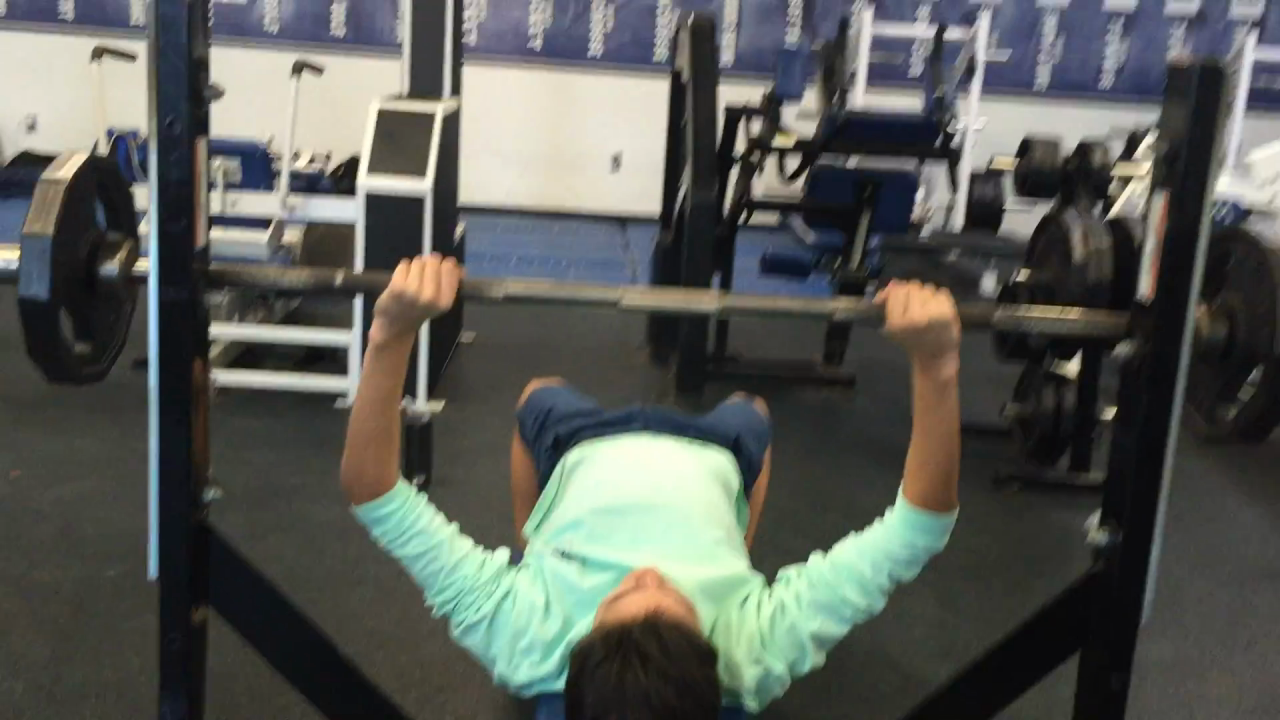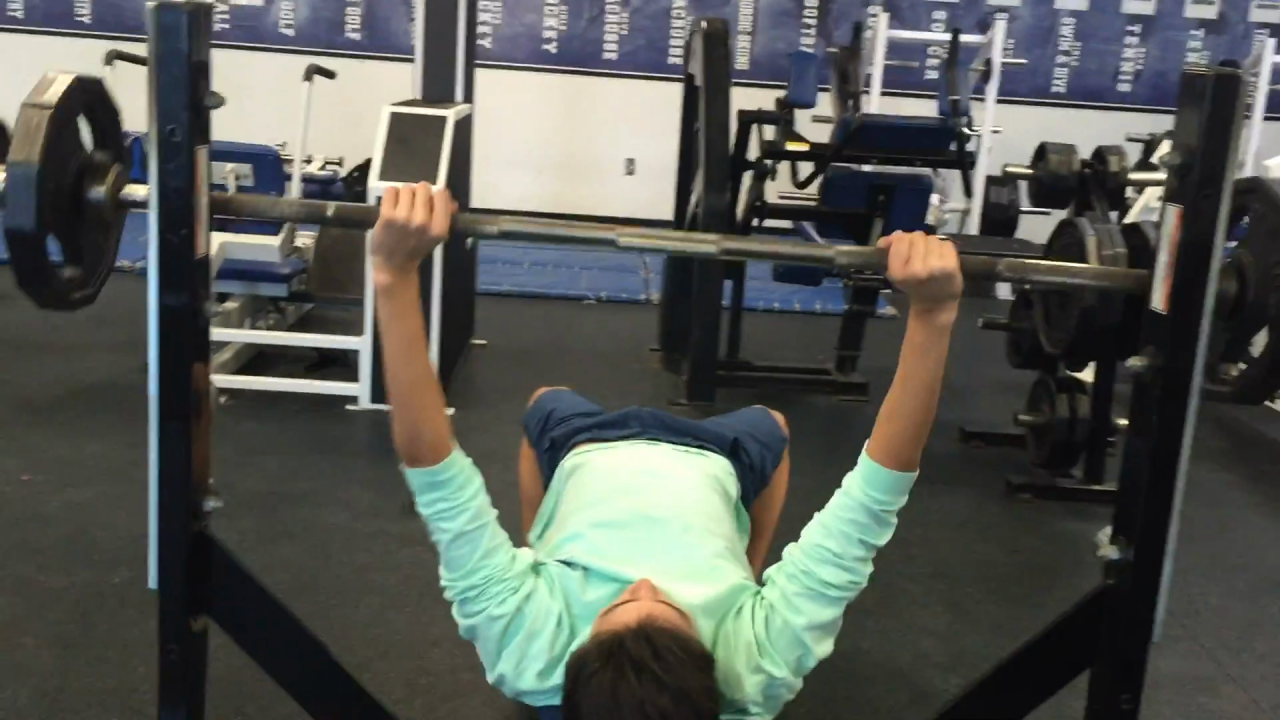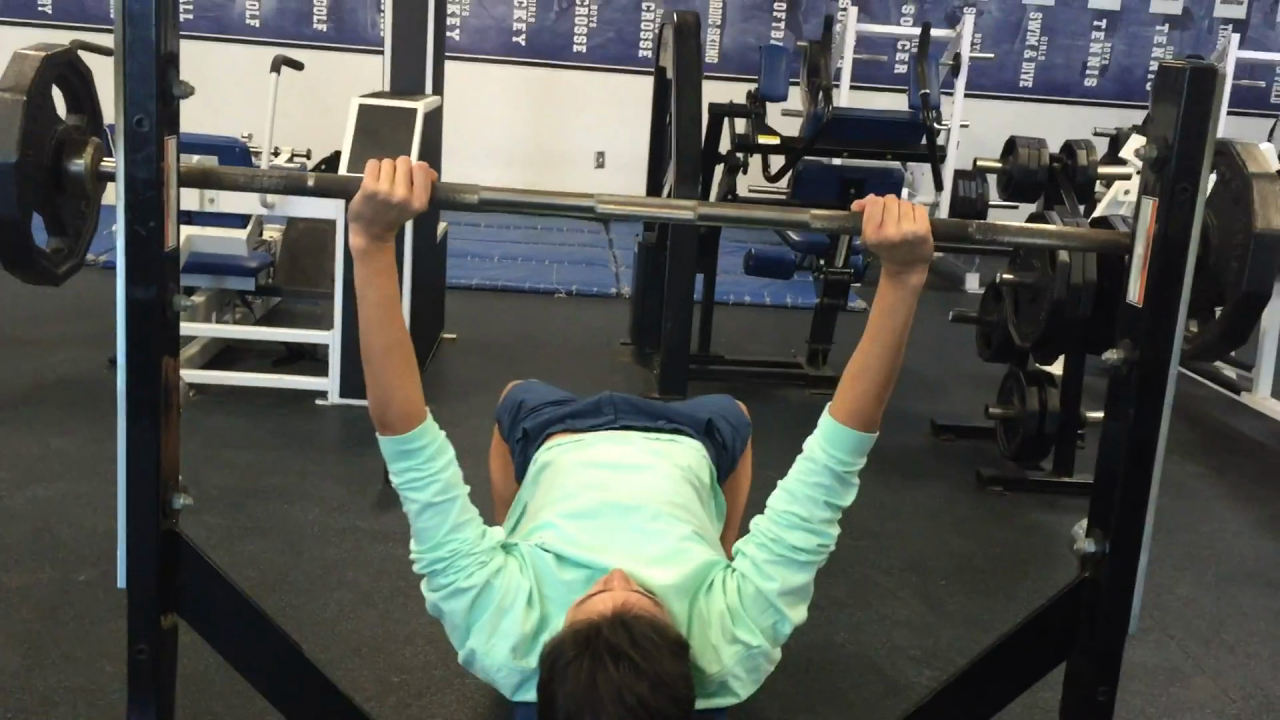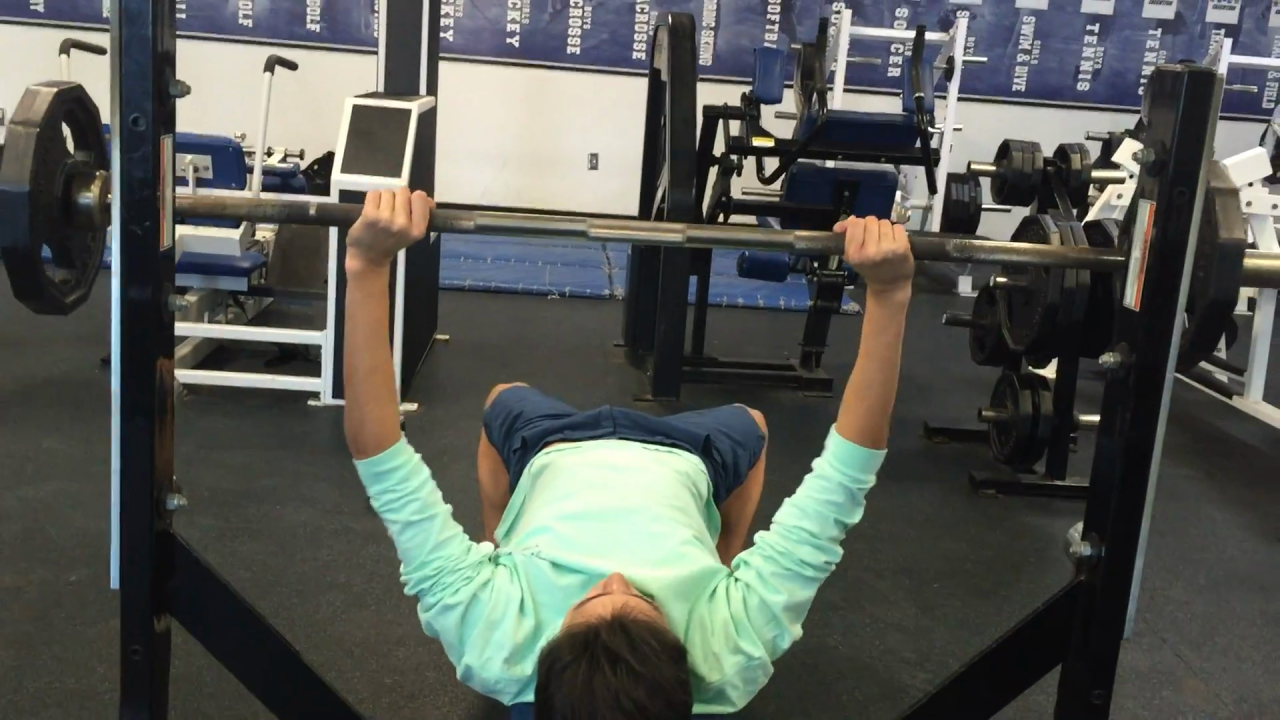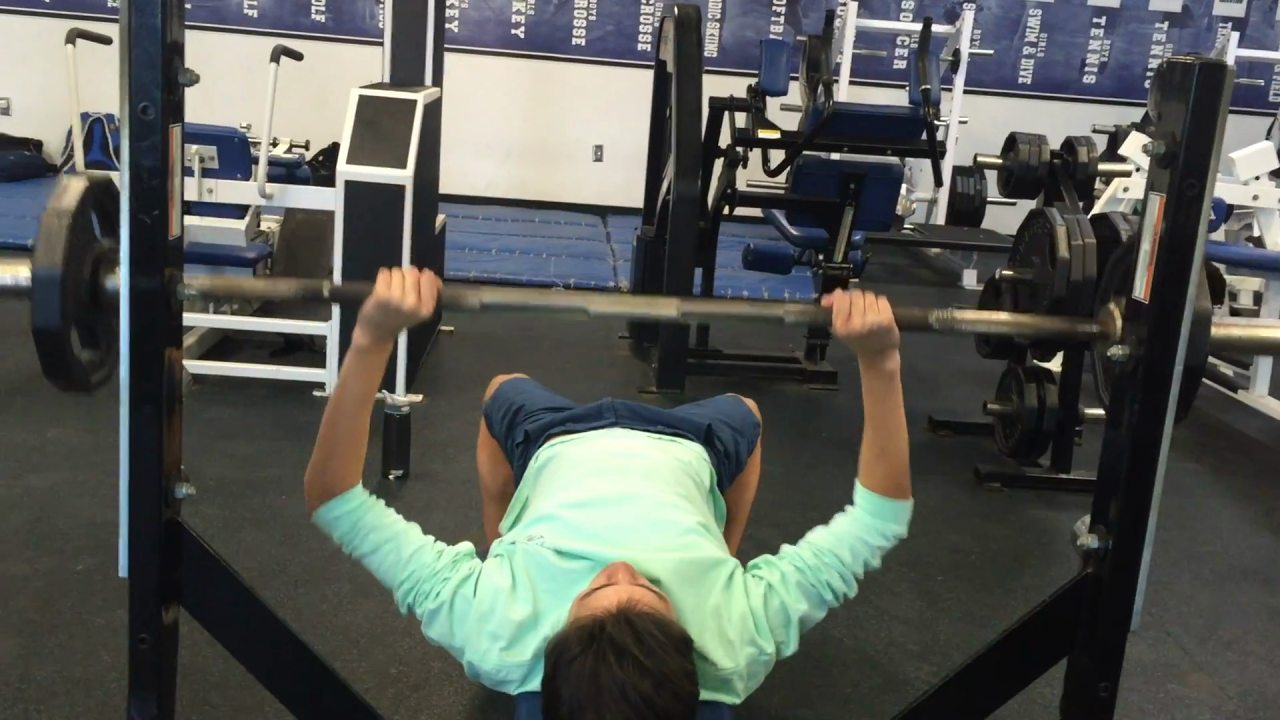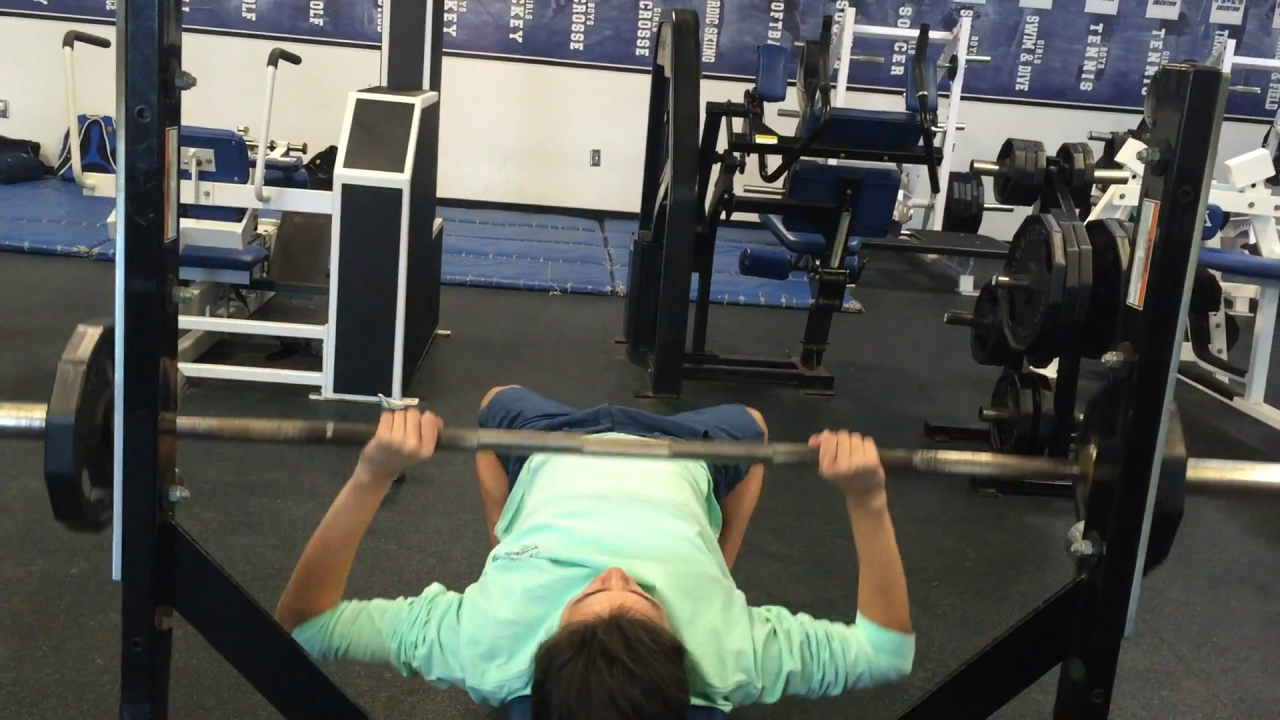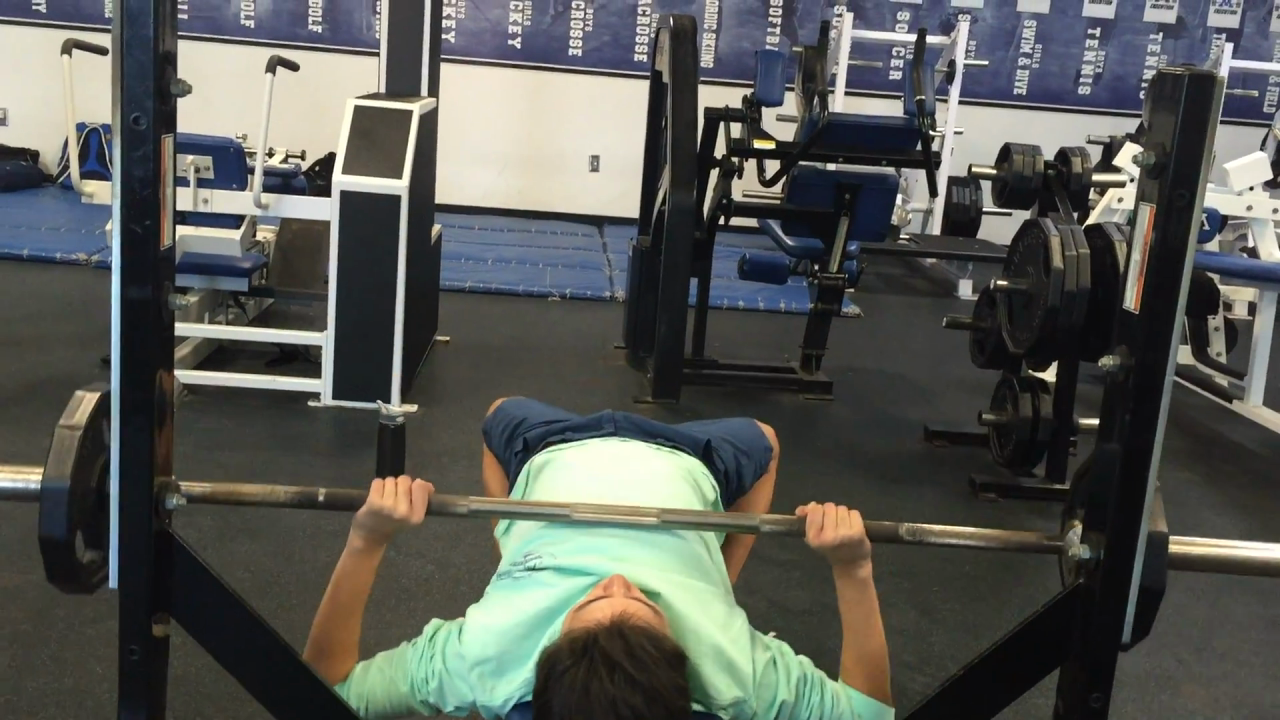
dt=0.4s
person 1, frame 1
left shoulder: (524, 641)
right shoulder: (757, 651)
left elbow: (370, 494)
right elbow: (917, 529)
left wrist: (390, 336)
right wrist: (935, 367)
left knee: (543, 395)
right knee: (748, 412)
person 1, frame 2
left shoulder: (527, 653)
right shoulder: (757, 659)
left elbow: (434, 475)
right elbow: (875, 494)
left wrist: (396, 274)
right wrist: (932, 316)
left knee: (549, 406)
right knee: (766, 425)
person 1, frame 3
left shoulder: (503, 637)
right shoulder: (732, 642)
left elbow: (409, 447)
right elbow: (836, 459)
left wrist: (372, 242)
right wrist: (901, 277)
left knee: (520, 398)
right knee: (729, 415)
person 1, frame 4
left shoulder: (497, 648)
right shoulder: (729, 652)
left elbow: (382, 463)
right elbow: (848, 473)
left wrist: (368, 266)
right wrist: (887, 296)
left knee: (509, 401)
right knee: (747, 422)
person 1, frame 5
left shoulder: (497, 635)
right shoulder: (735, 640)
left elbow: (332, 505)
right elbow: (881, 519)
left wrist: (371, 340)
right wrist: (879, 364)
left knee: (507, 391)
right knee: (741, 411)
person 1, frame 6
left shoulder: (486, 647)
right shoulder: (728, 658)
left elbow: (304, 624)
right elbow: (887, 653)
left wrist: (370, 476)
right wrist: (868, 505)
left knee: (503, 401)
right knee: (747, 422)
person 1, frame 7
left shoulder: (486, 661)
right shoulder: (733, 671)
left wrist: (367, 542)
right wrist: (852, 571)
left knee: (507, 413)
right knee: (758, 439)
